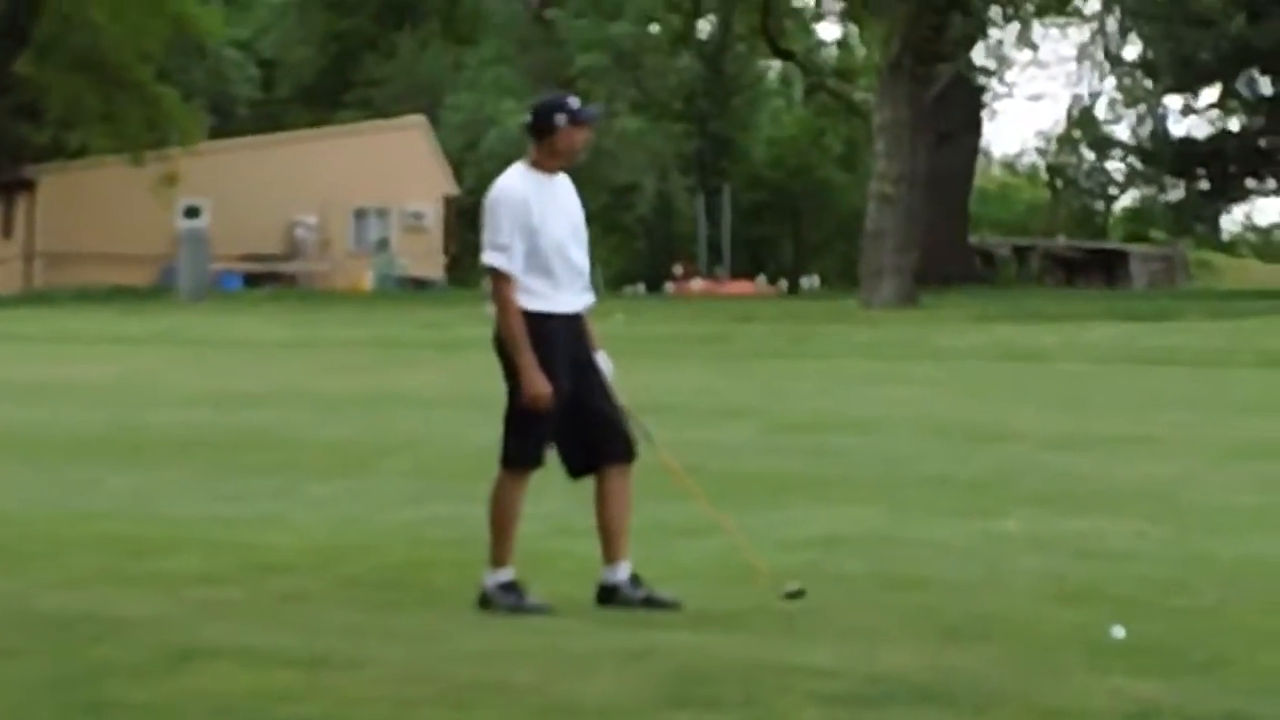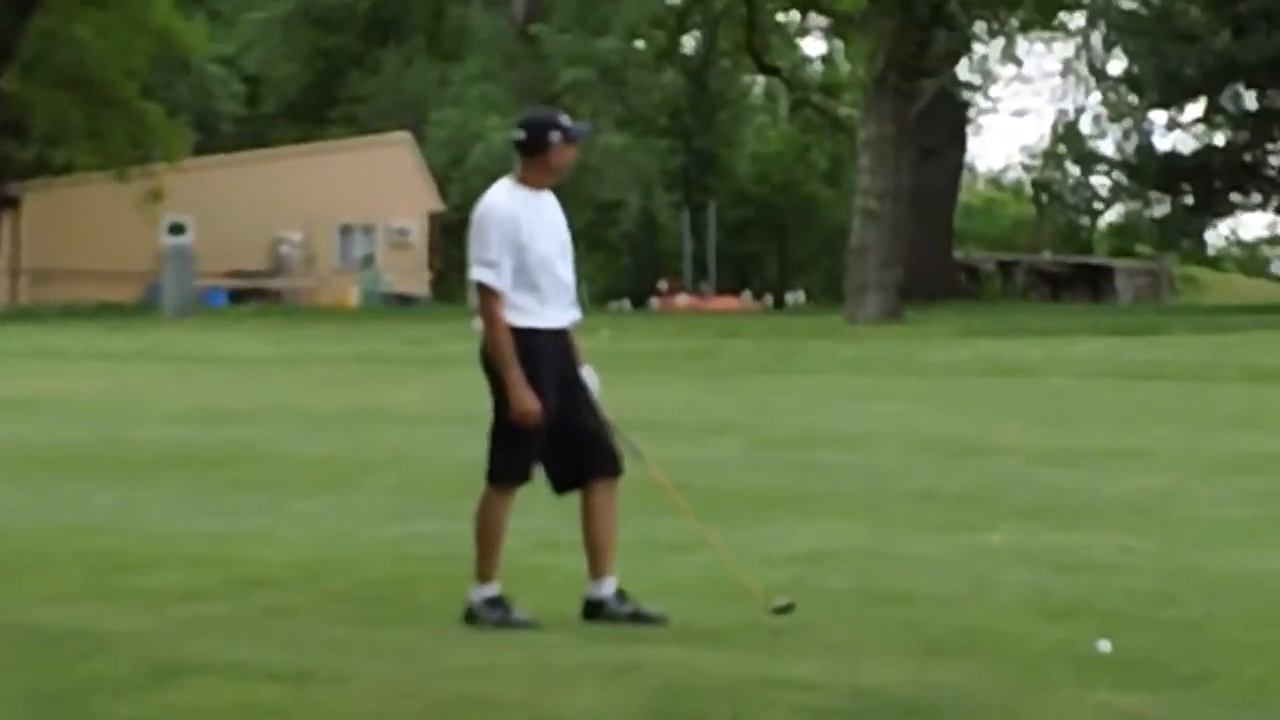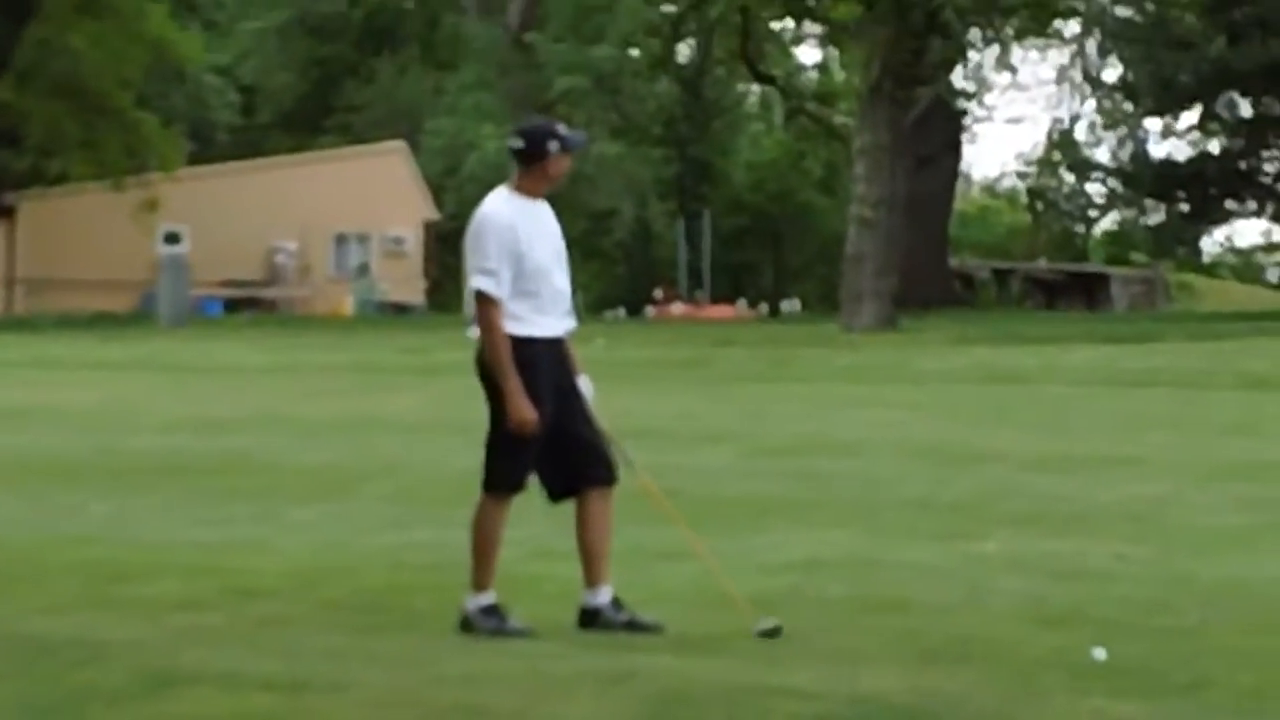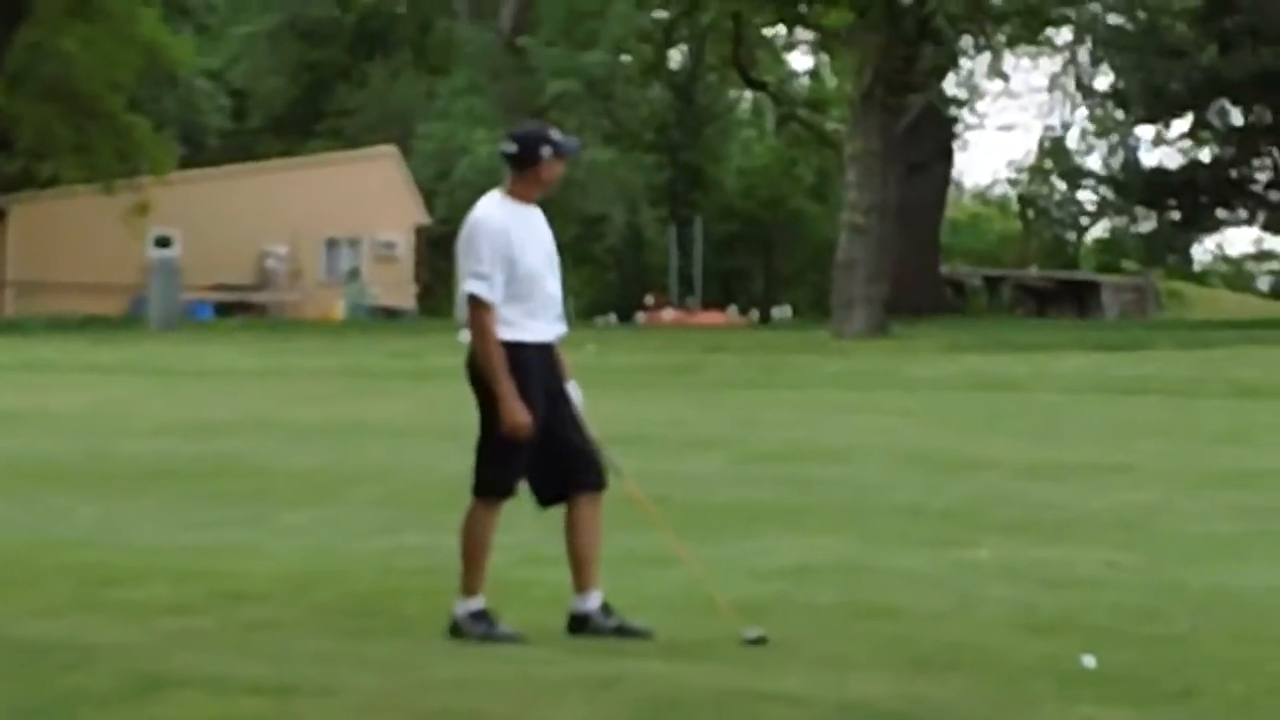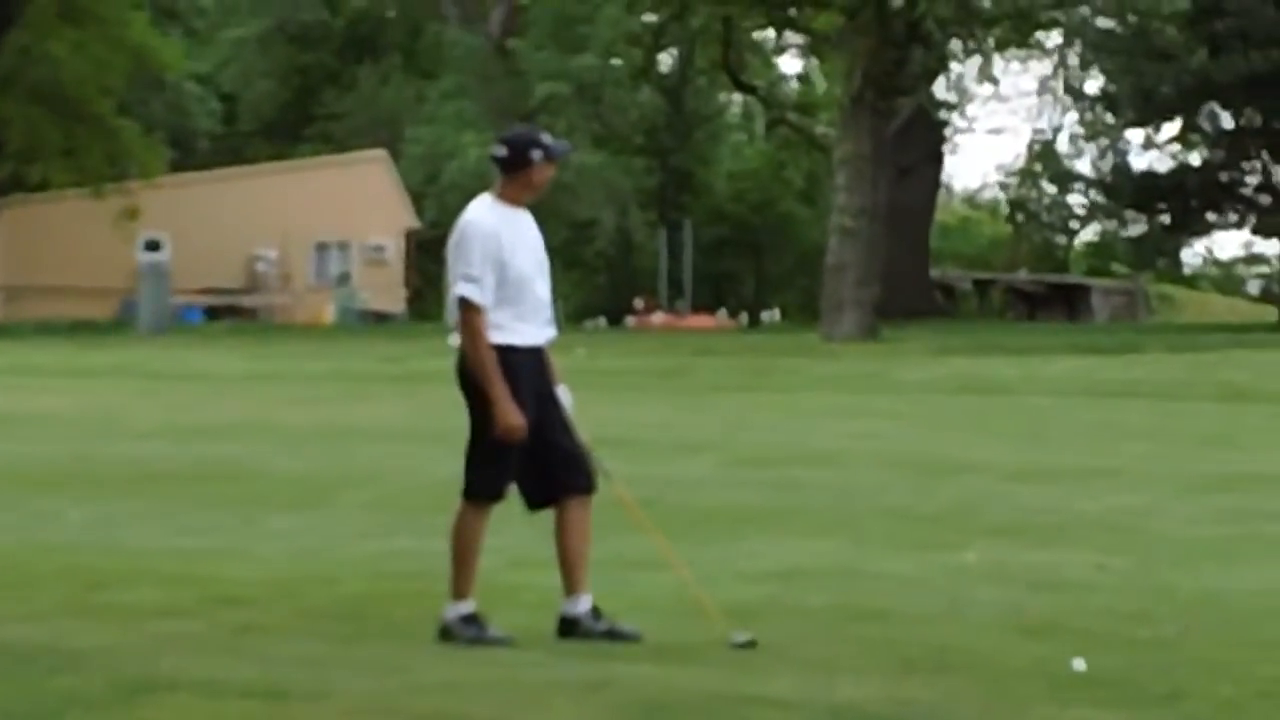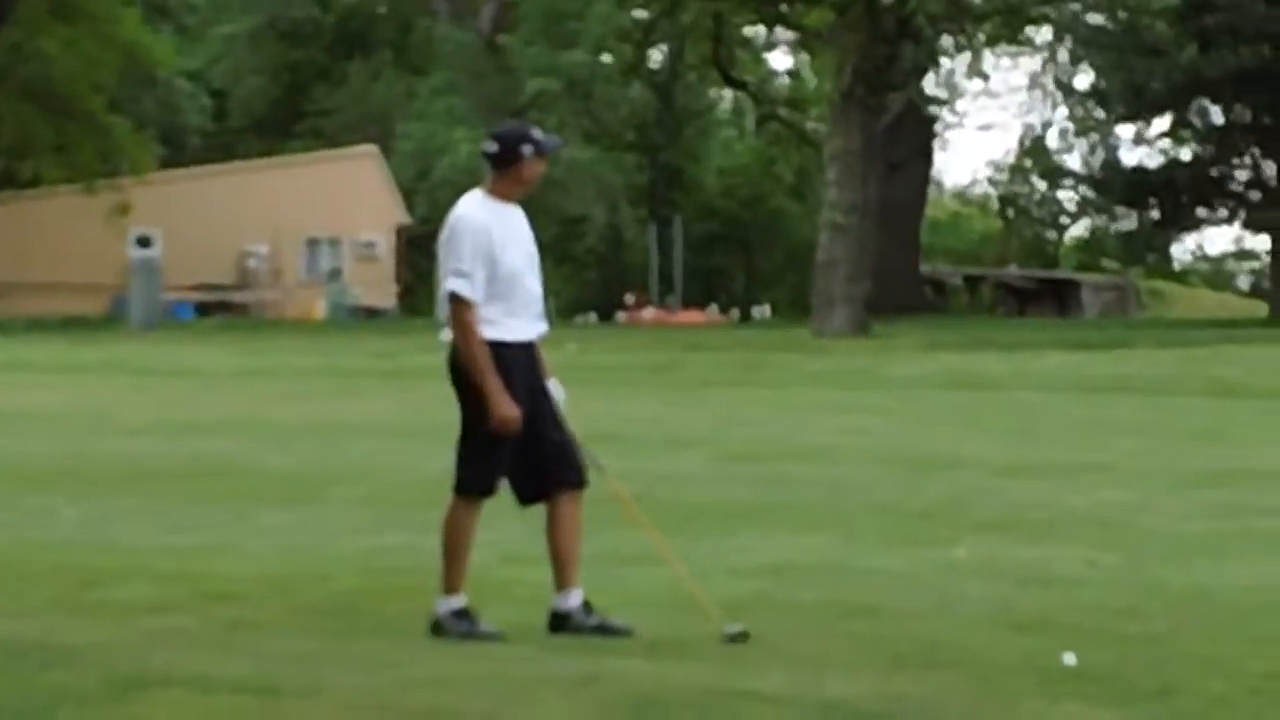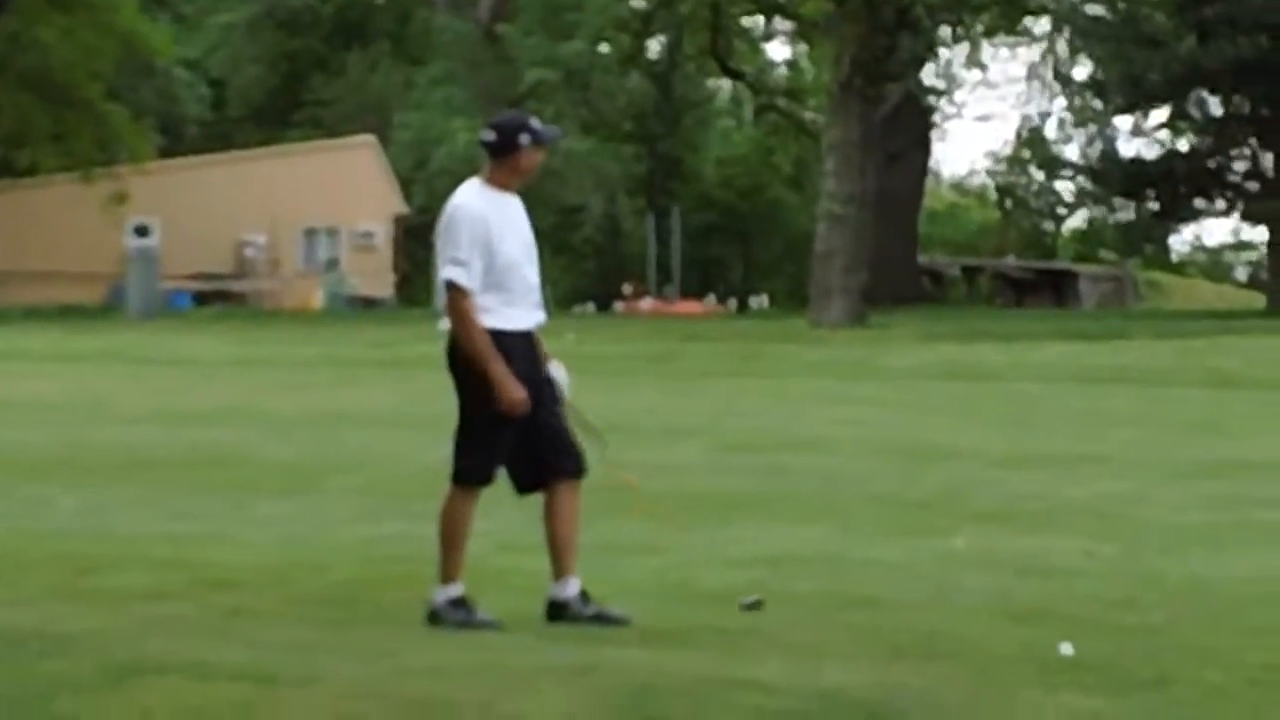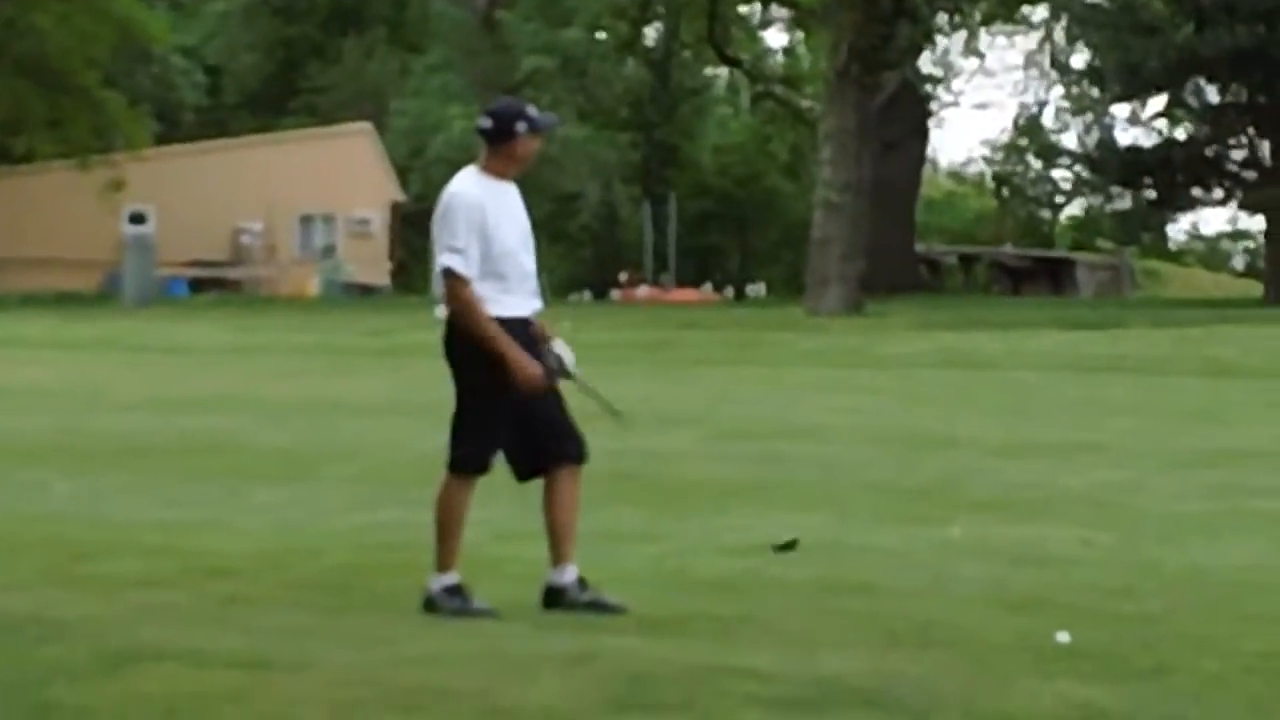
dt=0.1s
person 1, frame 1
left shoulder: (564, 185)
right shoulder: (512, 192)
right elbow: (503, 287)
left wrist: (594, 346)
right wrist: (527, 369)
left hip: (571, 333)
right hip: (534, 333)
left knee: (615, 451)
right knee: (520, 461)
left ankle: (617, 578)
right ankle: (498, 581)
person 1, frame 2
left shoulder: (548, 202)
right shoulder: (500, 208)
right elbow: (491, 304)
left wrist: (578, 360)
right wrist: (515, 385)
left hip: (557, 349)
right hip: (521, 348)
left knee: (601, 466)
right knee: (506, 476)
left ankle: (603, 592)
right ankle: (484, 595)
person 1, frame 3
left shoulder: (541, 210)
right shoulder: (497, 216)
right elbow: (489, 312)
left wrist: (574, 369)
right wrist: (513, 394)
left hip: (552, 357)
right hip: (516, 358)
left knee: (596, 474)
right knee: (501, 485)
left ankle: (598, 601)
right ankle: (479, 604)
person 1, frame 4
left shoulder: (533, 216)
right shoulder: (490, 221)
right elbow: (481, 317)
left wrist: (562, 375)
right wrist: (507, 398)
left hip: (542, 363)
right hip: (508, 362)
left knee: (585, 480)
right knee: (492, 490)
left ankle: (588, 606)
right ankle: (468, 609)
person 1, frame 5
left shoulder: (522, 219)
right shoulder: (481, 224)
right elbow: (472, 320)
left wrist: (552, 379)
right wrist: (501, 401)
left hip: (532, 365)
right hip: (497, 366)
left knee: (575, 483)
right knee: (481, 493)
left ankle: (577, 610)
right ankle: (458, 612)
person 1, frame 6
left shoulder: (514, 215)
right shoulder: (472, 220)
right elbow: (462, 315)
left wrist: (542, 375)
right wrist: (494, 394)
left hip: (523, 362)
right hip: (489, 362)
left knee: (565, 479)
right knee: (473, 488)
left ankle: (569, 605)
right ankle: (450, 607)
person 1, frame 7
left shoulder: (511, 203)
right shoulder: (470, 209)
right elbow: (460, 303)
left wrist: (542, 358)
right wrist: (499, 378)
left hip: (521, 350)
right hip: (487, 352)
left knee: (564, 468)
right knee: (471, 477)
left ankle: (566, 594)
right ankle: (447, 596)
person 1, frame 8
left shoulder: (508, 191)
right shoulder: (465, 197)
right elbow: (459, 291)
left wrist: (545, 339)
right wrist: (511, 356)
left hip: (518, 338)
right hip: (482, 339)
left knee: (565, 454)
right knee: (467, 464)
left ankle: (563, 582)
right ankle: (443, 584)
